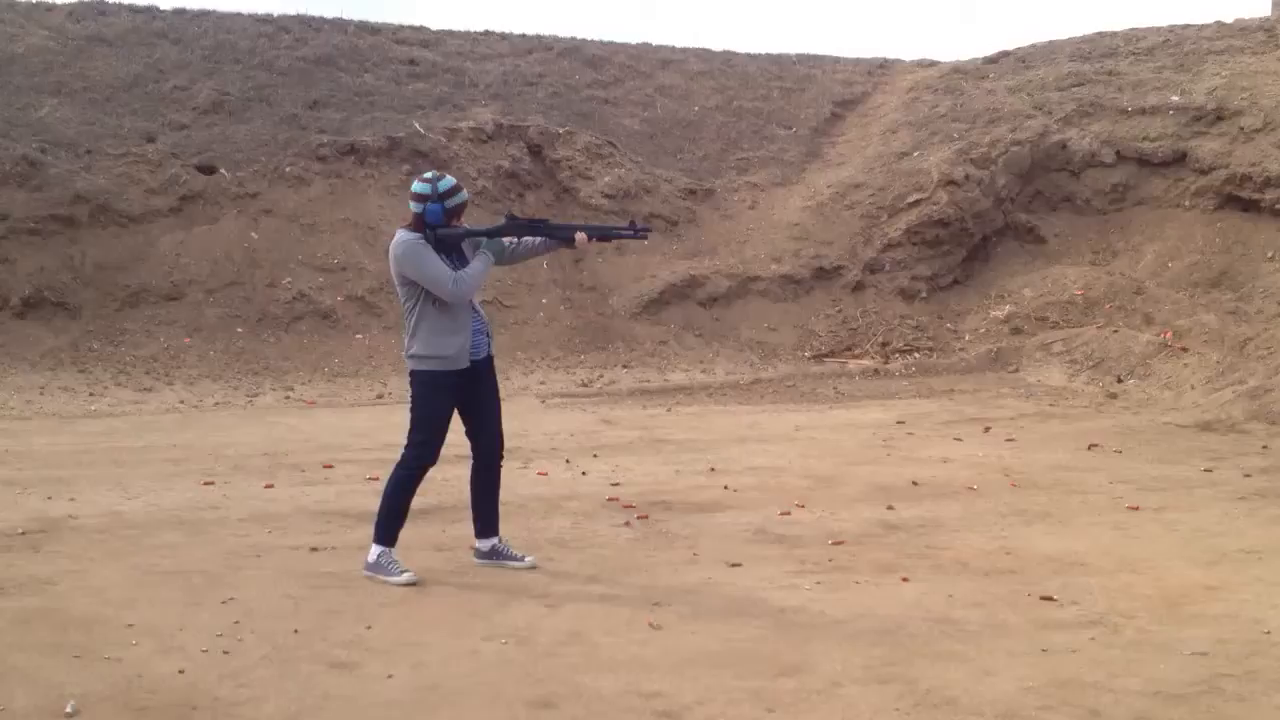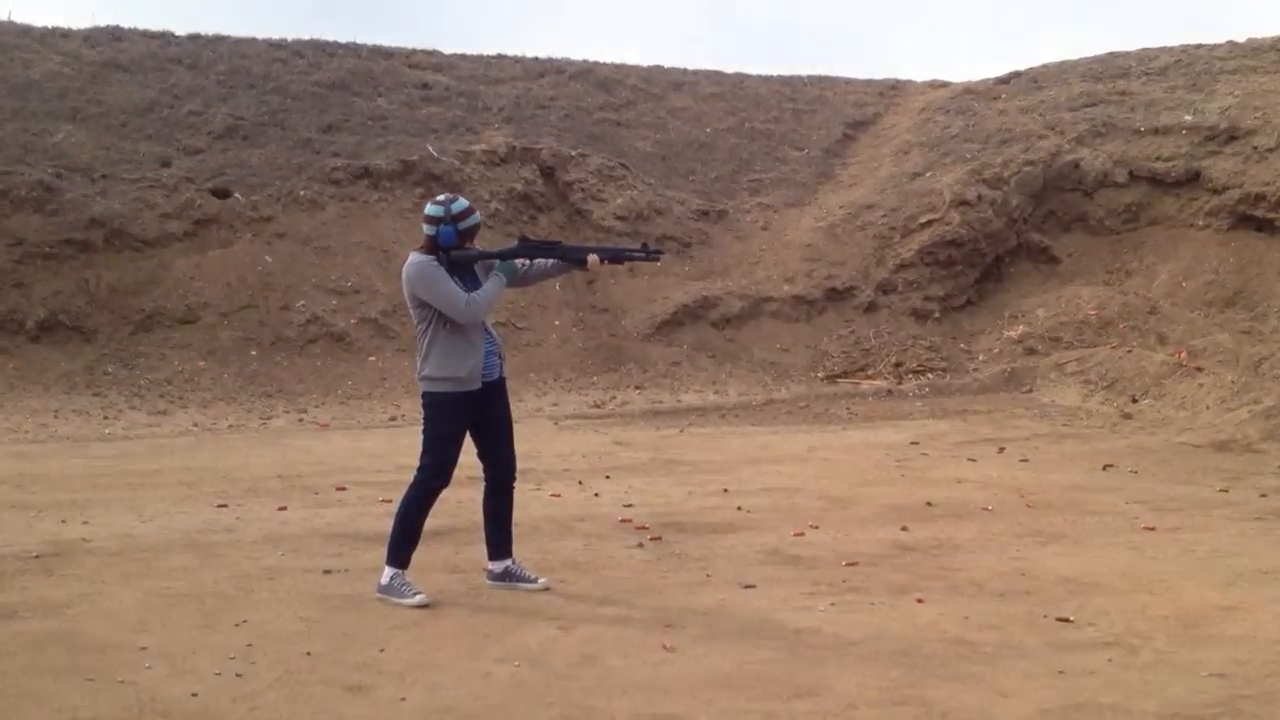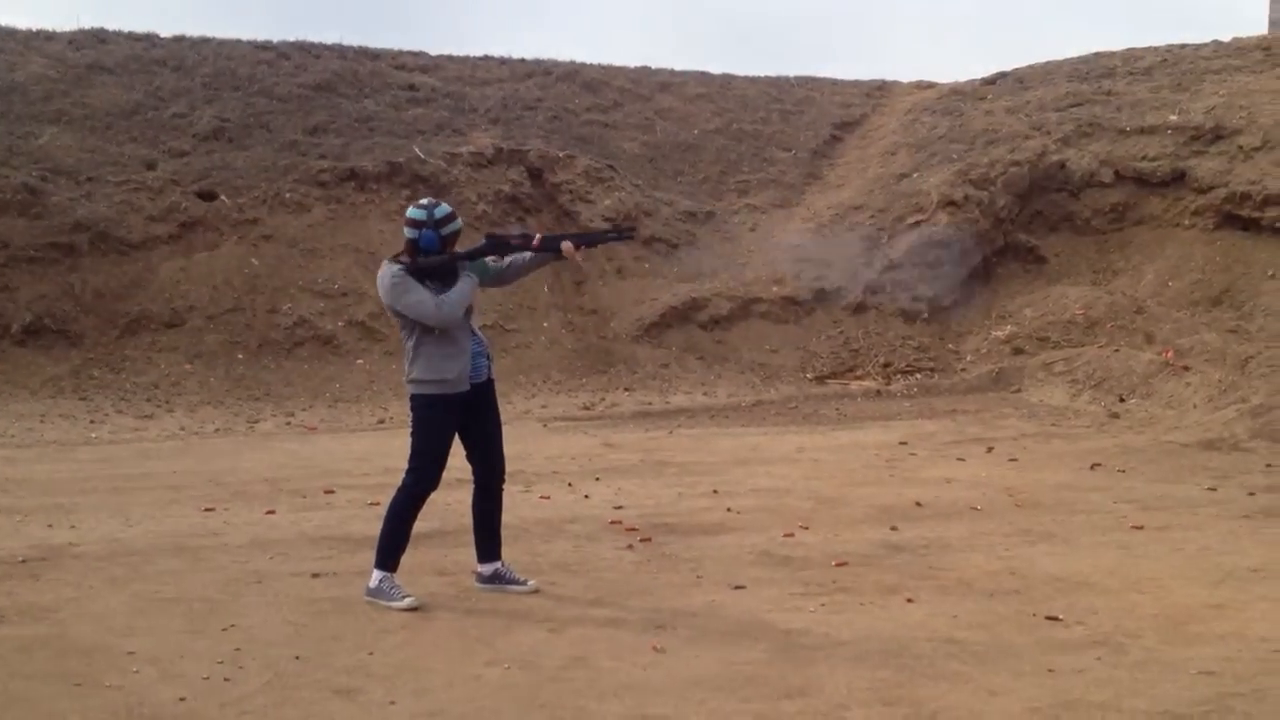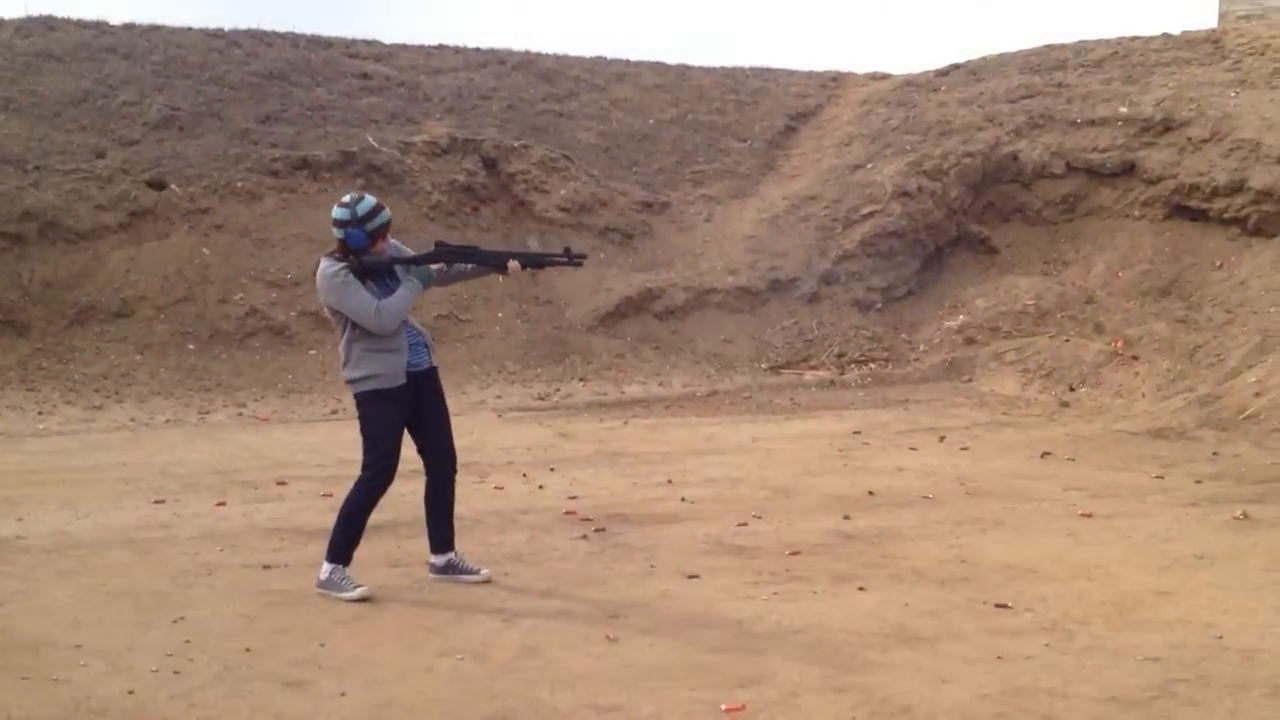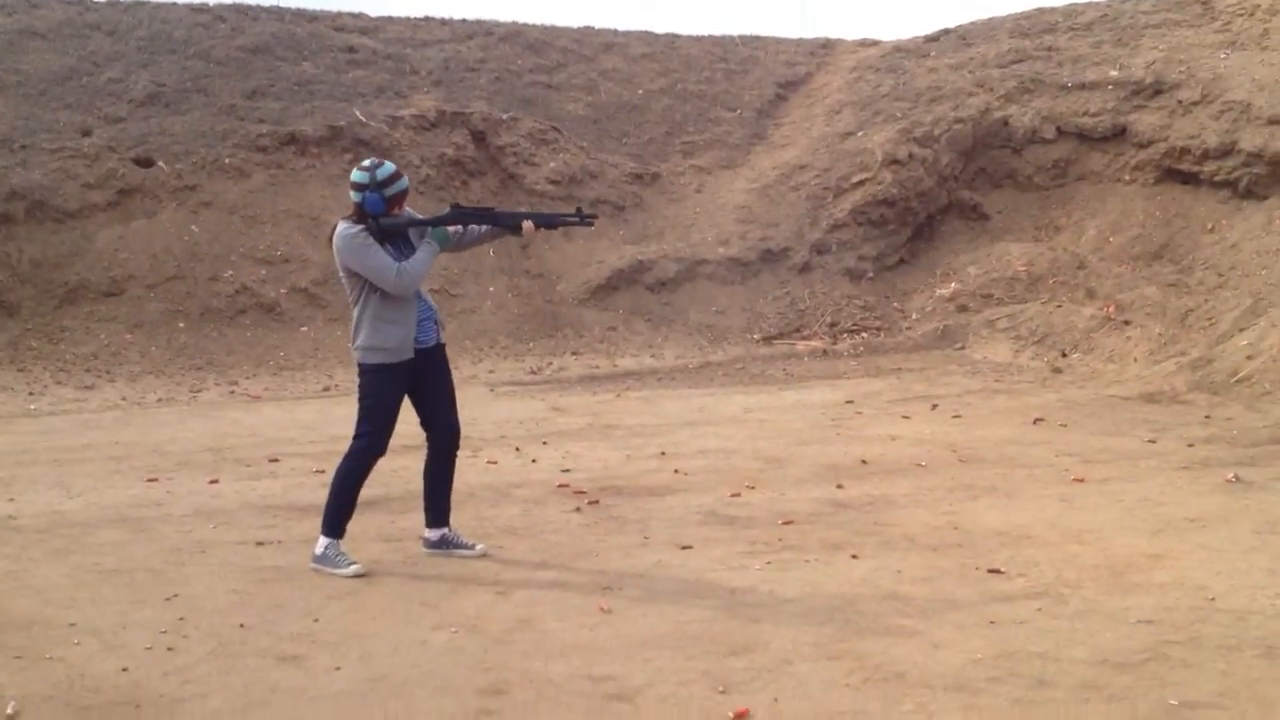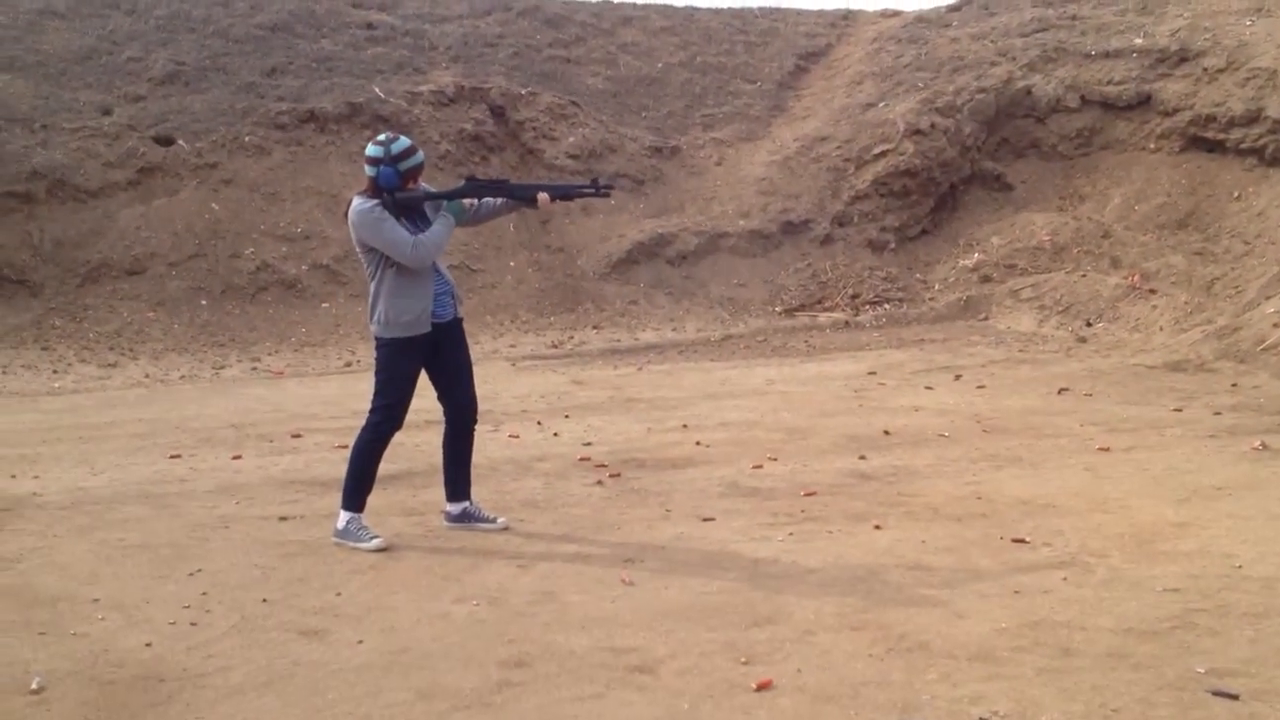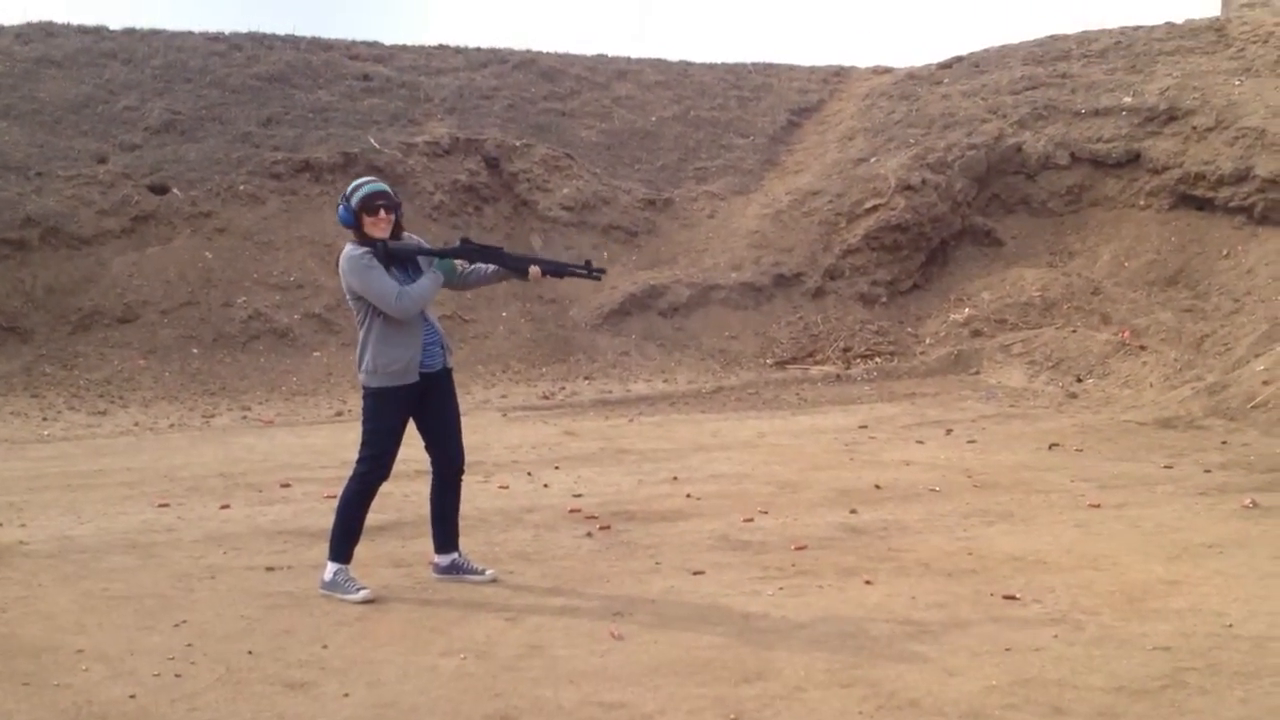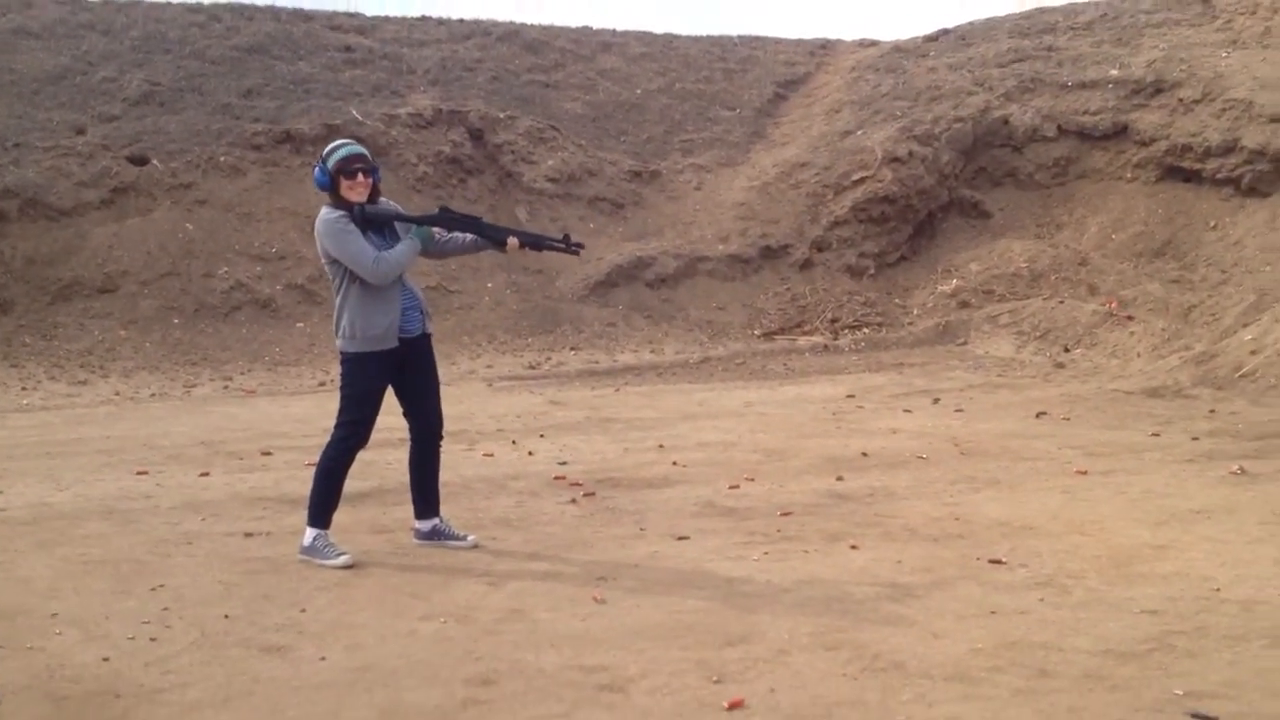
dt=0.7s
person 1, frame 1
left shoulder: (458, 238)
right shoulder: (407, 247)
left elbow: (509, 250)
right elbow: (456, 288)
left wrist: (563, 238)
right wrist: (485, 255)
left hip: (476, 360)
right hip: (435, 368)
left knee: (490, 450)
right knee: (419, 457)
left ankle: (488, 543)
right ankle: (379, 553)
person 1, frame 2
left shoulder: (470, 260)
right shoulder: (421, 269)
left elbow: (523, 272)
right elbow: (469, 310)
left wrist: (575, 261)
right wrist: (499, 276)
left hip: (488, 382)
right hip: (447, 390)
left knee: (502, 472)
right knee: (432, 478)
left ankle: (501, 565)
right ankle: (392, 575)
person 1, frame 3
left shoulder: (450, 261)
right shoulder: (395, 277)
left elbow: (501, 272)
right elbow: (441, 314)
left wrist: (551, 251)
right wrist: (470, 275)
left hip: (477, 382)
right hip: (436, 390)
left knee: (491, 473)
right knee: (421, 480)
left ankle: (490, 567)
right ankle: (381, 578)
person 1, frame 4
left shoulder: (389, 253)
right shoulder: (333, 273)
left elbow: (440, 273)
right elbow: (380, 319)
left wrist: (493, 265)
right wrist: (414, 282)
left hip: (420, 371)
right hip: (379, 382)
left knee: (443, 464)
right knee: (378, 475)
left ankle: (443, 557)
right ankle: (333, 569)
person 1, frame 5
right shoulder: (350, 237)
left elbow: (455, 238)
right elbow: (400, 280)
left wrist: (508, 227)
right wrist: (431, 244)
left hip: (426, 345)
right hip: (384, 355)
left knee: (446, 436)
right knee: (369, 446)
left ankle: (438, 532)
right ankle: (327, 544)
person 1, frame 6
right shoulder: (365, 212)
left elbow: (470, 212)
right elbow: (416, 253)
left wrist: (522, 199)
right wrist: (446, 216)
left hip: (444, 319)
right hip: (401, 329)
left knee: (463, 411)
right knee: (385, 420)
left ankle: (459, 505)
right ankle: (348, 518)
person 1, frame 7
left shoulder: (410, 245)
right shoulder: (356, 258)
left elbow: (459, 277)
right elbow: (400, 304)
left wrist: (513, 270)
right wrist: (435, 273)
left hip: (434, 371)
right hip: (389, 379)
left knee: (450, 463)
right knee: (372, 471)
left ankle: (447, 557)
right ankle: (335, 570)
person 1, frame 8
left shoulder: (385, 210)
right shoulder: (332, 222)
left elbow: (436, 244)
right elbow: (377, 270)
left wrist: (491, 240)
right wrist: (414, 239)
left hip: (412, 336)
right hip: (367, 344)
left knee: (429, 428)
right knee: (350, 436)
left ankle: (428, 523)
right ankle: (315, 535)
